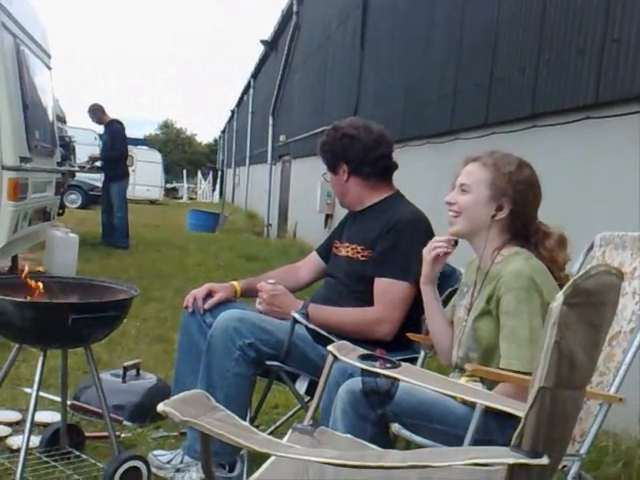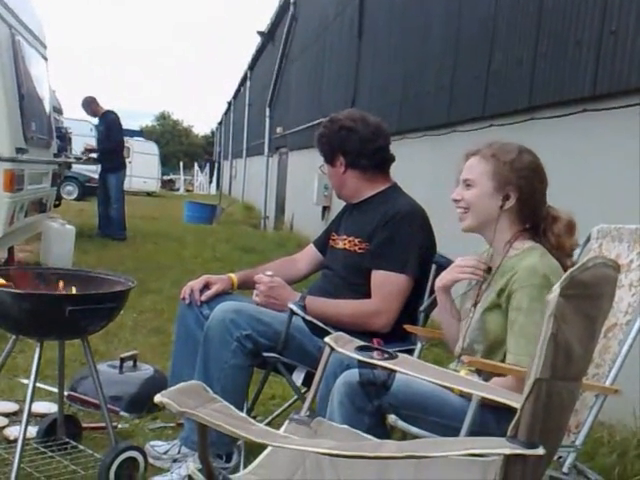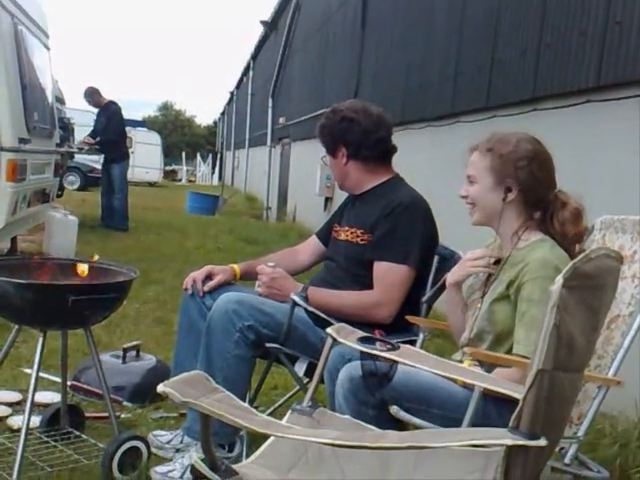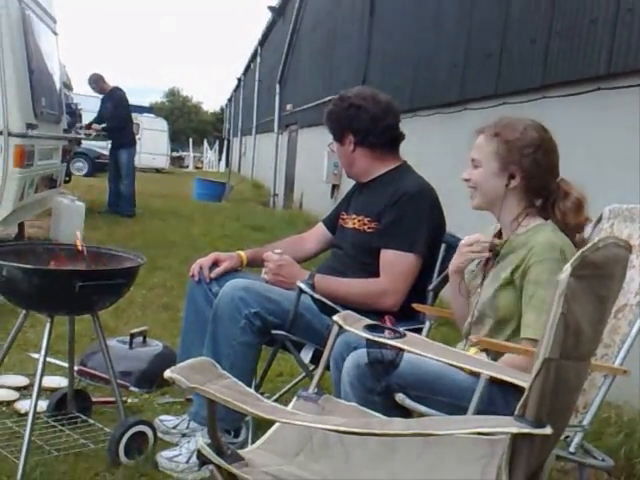
dt=0.5s
person 1, frame 1
left shoulder: (404, 223)
right shoulder: (356, 219)
left elbow: (384, 323)
right elbow: (303, 270)
left wrist: (298, 310)
right wrist: (237, 287)
right hip: (317, 329)
left knee: (234, 328)
right knee: (202, 312)
right ankle: (195, 440)
person 1, frame 2
left shoulder: (401, 217)
right shoulder: (353, 211)
left elbow: (380, 315)
right elbow: (300, 262)
left wrist: (296, 301)
right wrist: (233, 278)
right hip: (314, 321)
left knee: (231, 320)
right knee: (200, 303)
right ankle: (192, 430)
person 1, frame 3
left shoulder: (404, 208)
right shoulder: (355, 203)
left elbow: (383, 307)
right elbow: (302, 253)
left wrist: (297, 293)
right wrist: (235, 269)
right hip: (317, 312)
left knee: (234, 309)
right knee: (202, 293)
left ankle: (213, 443)
right ankle: (192, 418)
person 1, frame 4
left shoulder: (411, 196)
right shoulder: (363, 190)
left elbow: (389, 295)
right elbow: (310, 241)
left wrist: (304, 281)
right wrist: (242, 256)
right hip: (324, 299)
left knee: (240, 297)
right knee: (209, 281)
left ankle: (219, 430)
right ankle: (200, 406)
person 2, frame 1
left shoulder: (517, 274)
right shoulder: (477, 267)
left elbow: (519, 391)
right elbow: (450, 356)
left wrist: (455, 402)
right wrist: (427, 284)
left hip: (505, 421)
right hip: (472, 401)
left knee: (359, 393)
right knee: (349, 374)
person 2, frame 2
left shoulder: (531, 270)
right shoulder: (490, 260)
left elbow: (520, 385)
right elbow: (464, 347)
left wrist: (451, 390)
right wrist: (442, 291)
left hip: (502, 414)
left knee: (356, 386)
person 2, frame 3
left shoulder: (540, 263)
right shoulder: (496, 250)
left elbow: (525, 376)
left wrist: (450, 380)
right wrist: (453, 285)
left hip: (503, 405)
left knee: (359, 379)
right knee: (345, 358)
person 2, frame 4
left shoulder: (545, 246)
right shoulder: (499, 238)
left elbow: (534, 360)
left wrist: (457, 366)
right wrist: (456, 272)
left hip: (510, 392)
right hip: (476, 370)
left knee: (365, 367)
right knee: (350, 345)
person 3, frame 1
left shoulder: (116, 128)
right shoulder: (108, 128)
left elbow: (121, 154)
left wrist: (100, 157)
right wrist: (98, 157)
left hip: (118, 176)
right hip: (109, 175)
left knee: (119, 210)
right knee: (106, 209)
left ankle: (121, 241)
right ankle: (108, 238)
person 3, frame 2
left shoulder: (111, 119)
right shoulder: (102, 120)
left elbow: (117, 144)
left wrist: (96, 149)
right wrist: (94, 149)
left hip: (115, 167)
right hip: (106, 167)
left knee: (115, 201)
right knee: (103, 200)
left ankle: (118, 233)
right ankle: (105, 229)
person 3, frame 3
left shoulder: (113, 110)
right shoulder: (101, 112)
left elbow: (114, 135)
right elbow: (96, 130)
left wrist: (95, 142)
right wrist: (87, 139)
left hip: (119, 158)
right hip: (108, 157)
left knee: (119, 191)
right knee: (106, 191)
left ankle: (121, 223)
right ankle: (107, 220)
person 3, frame 4
left shoulder: (119, 96)
right shoulder: (105, 99)
left elbow: (122, 121)
right elbow: (100, 117)
left wrist: (102, 128)
right wrist: (88, 125)
left hip: (126, 143)
right hip: (116, 143)
left knee: (126, 177)
right knee: (113, 176)
left ankle: (128, 209)
right ankle: (114, 206)
